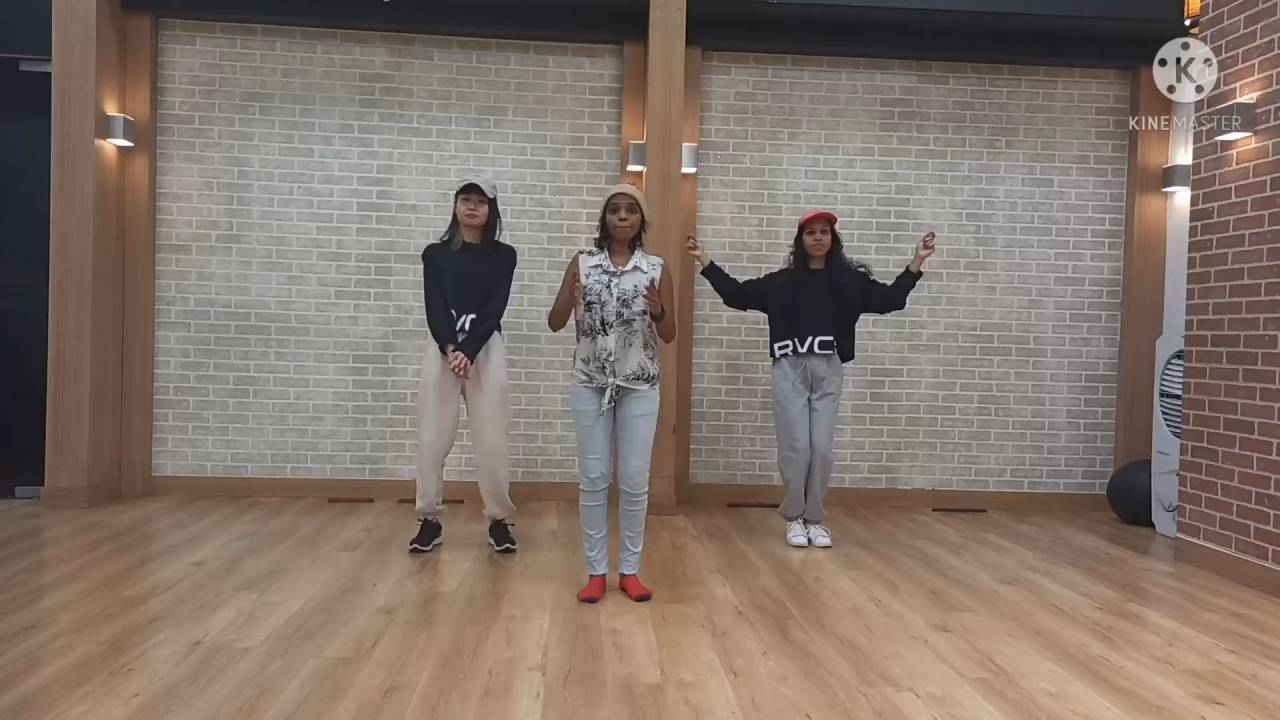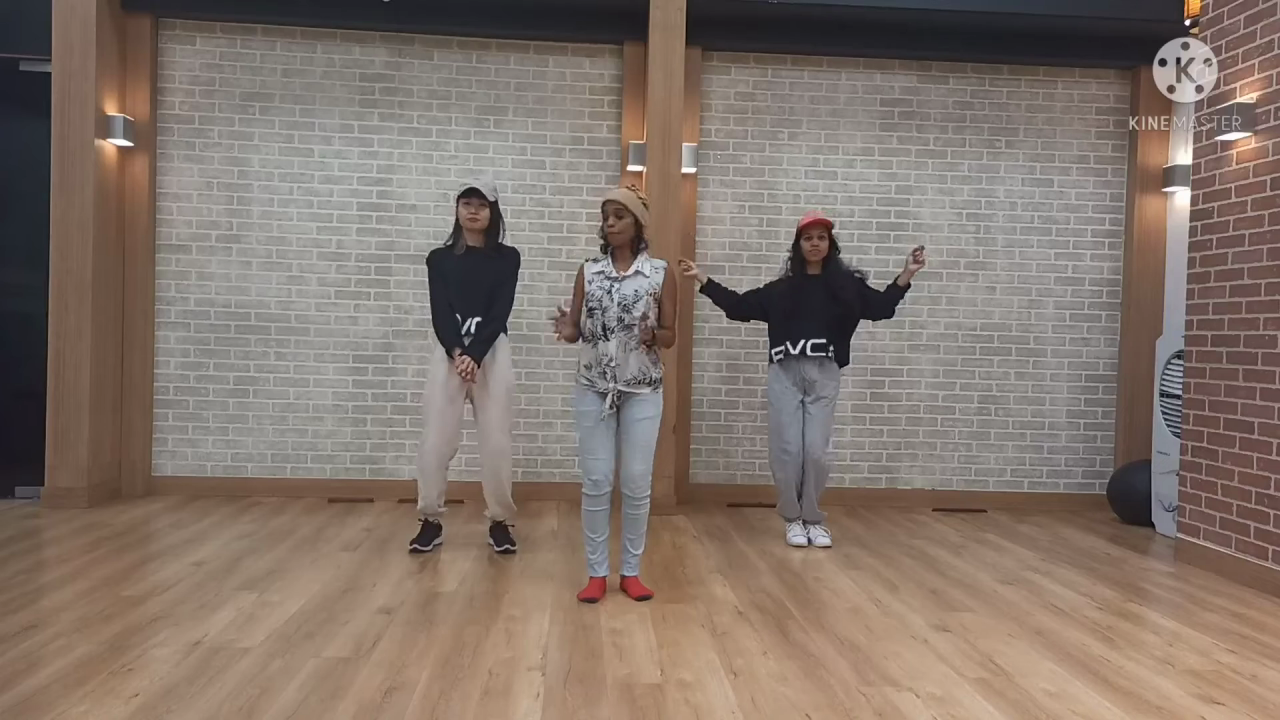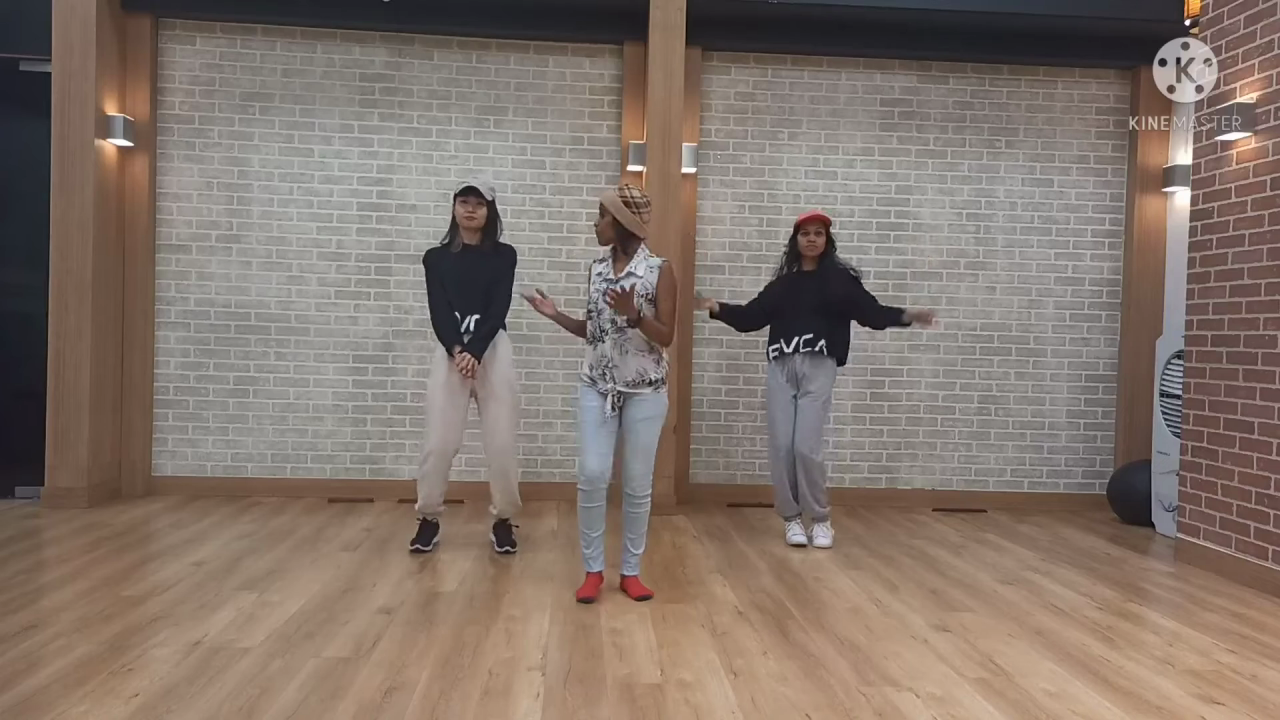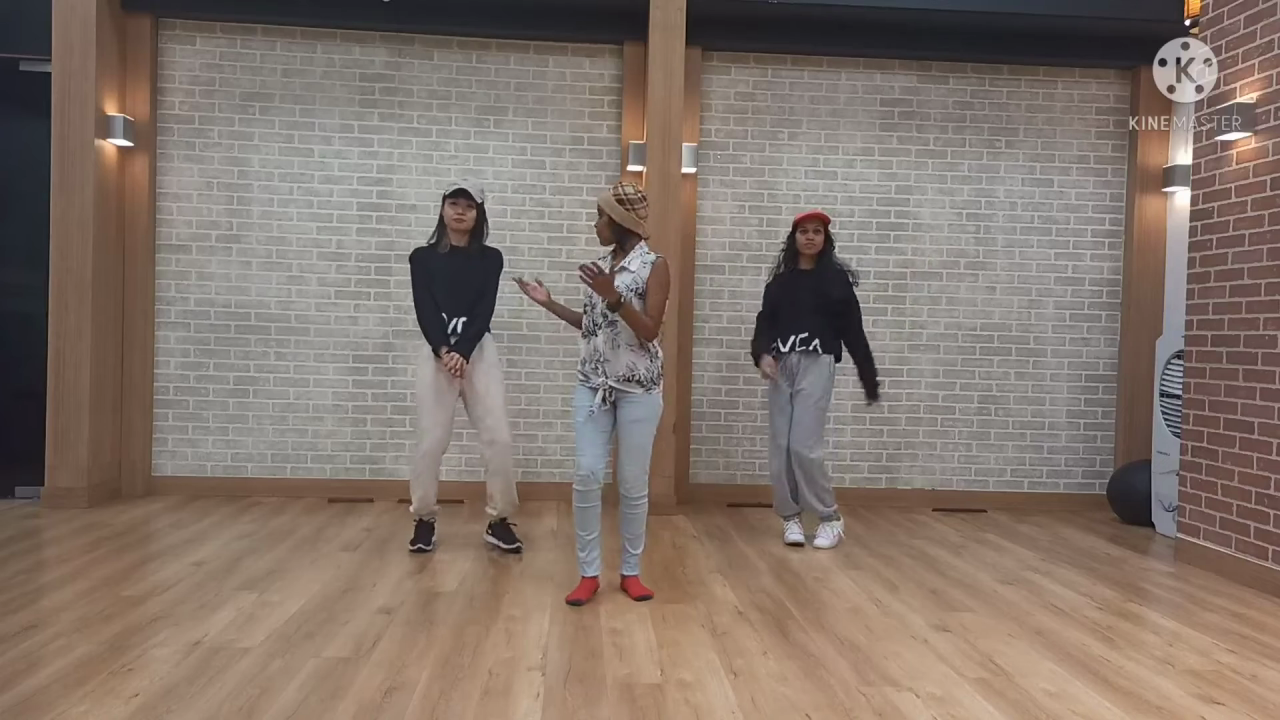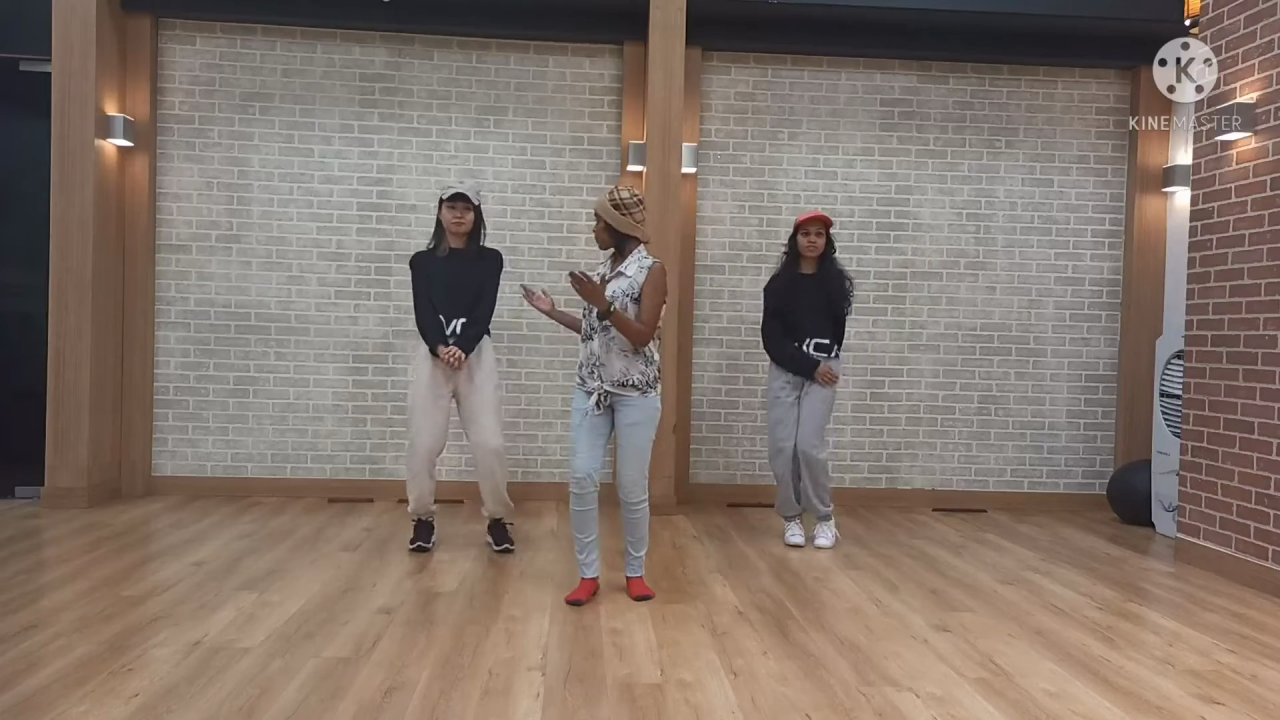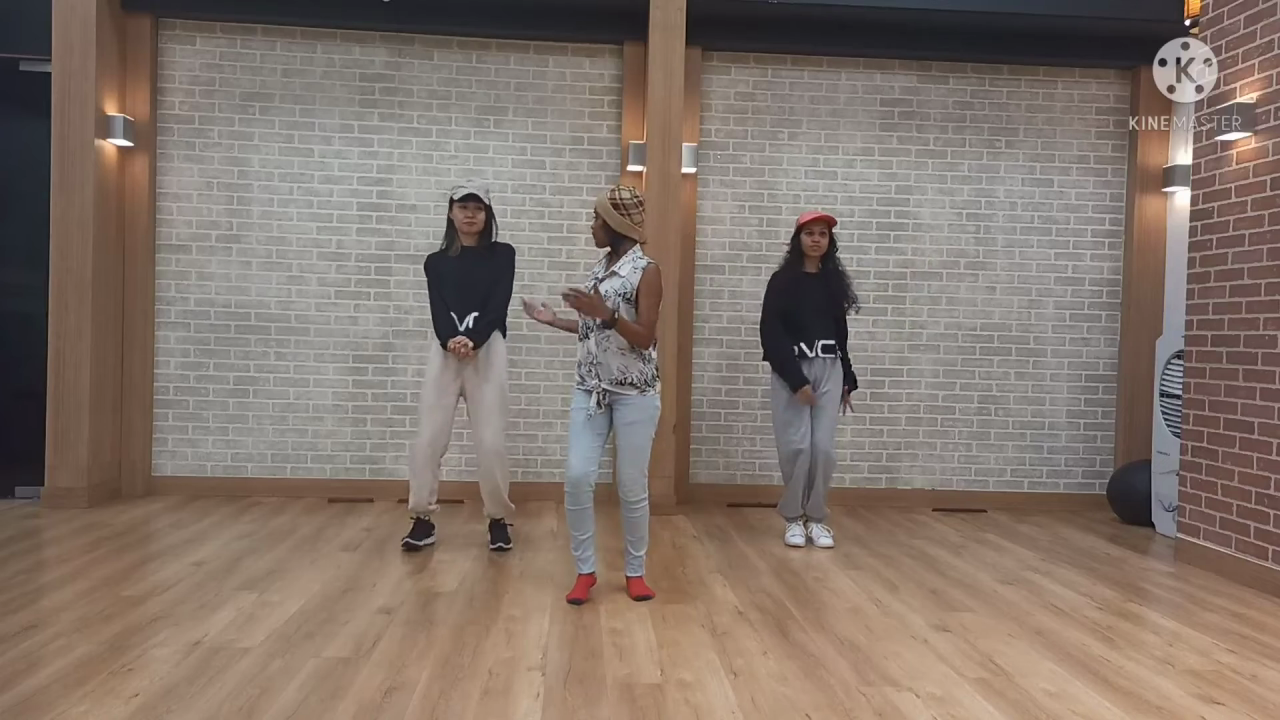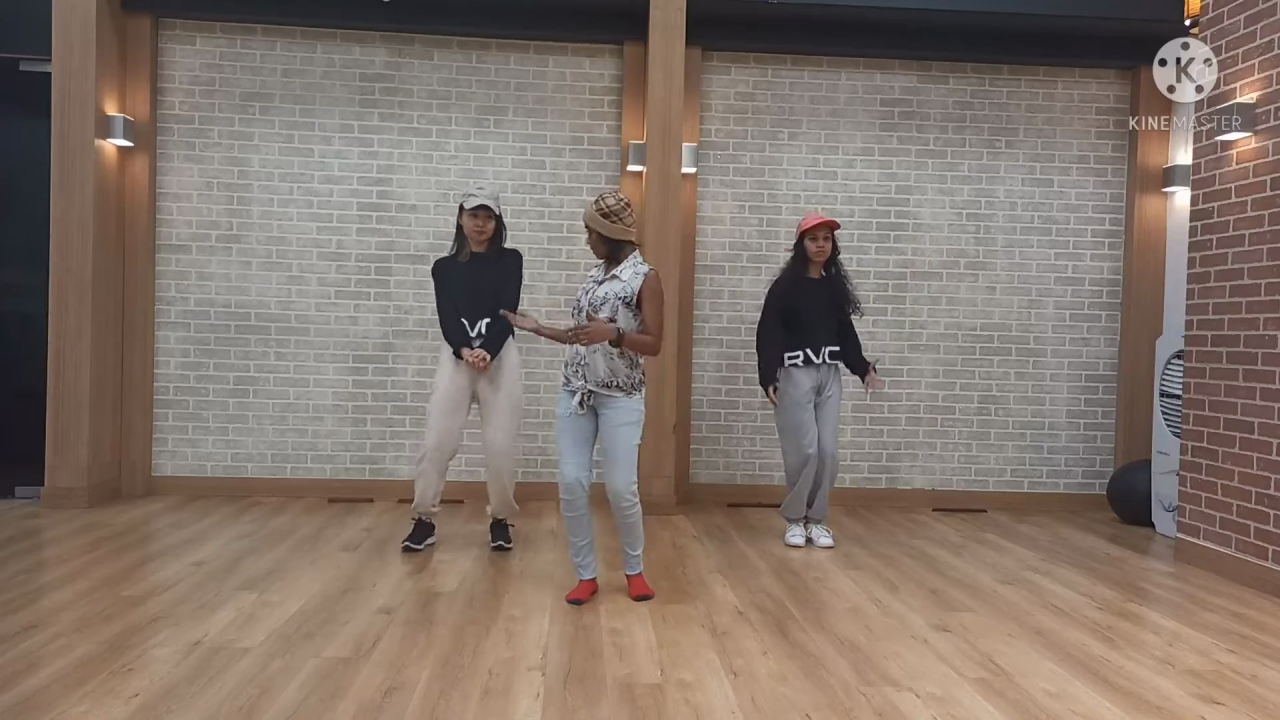
dt=0.2s
person 1, frame 1
left shoulder: (656, 269)
right shoulder: (582, 263)
left elbow: (669, 334)
right elbow: (554, 323)
left wrist: (656, 312)
right wrist: (568, 302)
left hip: (640, 385)
right hip: (591, 384)
left knee: (634, 479)
right knee: (593, 477)
left ankle: (629, 570)
right ankle: (596, 571)
person 1, frame 2
left shoulder: (659, 273)
right shoulder: (588, 271)
left elbow: (671, 337)
right elbow: (579, 329)
left wrist: (651, 337)
right wrist: (566, 330)
left hip: (642, 390)
right hip: (594, 388)
left knee: (637, 483)
right knee: (596, 481)
left ankle: (631, 571)
right ankle: (596, 572)
person 1, frame 3
left shoulder: (659, 270)
right shoulder: (598, 268)
left elbow: (666, 336)
left wrist: (633, 313)
right wrist: (554, 314)
left hip: (645, 390)
right hip: (598, 387)
left knee: (637, 483)
right knee: (592, 475)
left ankle: (631, 571)
right ankle: (593, 569)
person 1, frame 4
left shoulder: (654, 266)
right shoulder: (602, 266)
left elbow: (648, 330)
left wrist: (613, 297)
right wrist: (550, 304)
left hip: (639, 388)
right hip: (593, 384)
left knee: (633, 482)
right knee: (586, 476)
left ankle: (630, 571)
right ankle: (588, 573)
person 1, frame 5
left shoulder: (651, 271)
right shoulder: (604, 269)
left elbow: (641, 336)
left wrist: (602, 305)
right wrist: (552, 312)
left hip: (636, 393)
right hip: (590, 388)
left knee: (631, 487)
right knee: (582, 478)
left ankle: (635, 572)
right ankle: (589, 574)
person 1, frame 6
left shoulder: (645, 271)
right shoulder: (599, 269)
left elbow: (646, 336)
left wrist: (604, 313)
right wrist: (554, 319)
left hip: (635, 392)
right hip: (591, 389)
left knee: (631, 485)
right knee: (577, 476)
left ankle: (635, 571)
right ankle: (585, 570)
person 1, frame 7
left shoulder: (645, 278)
right shoulder: (595, 274)
left elbow: (654, 345)
left wrist: (614, 333)
right wrist: (536, 327)
left hip: (621, 397)
right hip: (576, 393)
left knee: (621, 489)
right knee: (571, 486)
left ankle: (634, 570)
right ankle: (586, 575)
person 2, frame 1
left shoulder: (503, 255)
right shoulder: (435, 254)
left elbow: (495, 309)
right elbow: (433, 308)
left wrist: (468, 351)
right wrist: (450, 349)
left hip: (486, 350)
right hip: (442, 349)
left knee: (492, 439)
right knee: (433, 439)
left ankle: (499, 521)
right ankle: (430, 521)
person 2, frame 2
left shoulder: (507, 258)
right shoulder: (439, 259)
left elbow: (501, 312)
right elbow: (439, 312)
left wrist: (475, 355)
right wrist: (457, 352)
left hip: (492, 353)
right hip: (448, 352)
left knee: (497, 443)
right knee: (435, 442)
left ankle: (499, 522)
right ankle: (430, 521)
person 2, frame 3
left shoulder: (504, 255)
right shoulder: (436, 257)
left elbow: (498, 308)
right elbow: (438, 310)
left wrist: (473, 351)
right wrist: (456, 351)
left hip: (492, 350)
right hip: (449, 350)
left knee: (501, 439)
right knee: (439, 440)
left ankle: (502, 521)
right ankle: (428, 520)
person 2, frame 4
left shoulder: (490, 258)
right shoulder: (423, 257)
left elbow: (484, 310)
right elbow: (424, 311)
left wrist: (462, 352)
right wrist: (443, 351)
left hip: (479, 351)
right hip: (435, 352)
left knee: (497, 437)
right knee: (430, 441)
left ankle: (499, 521)
right ankle: (424, 521)
person 2, frame 5
left shoulder: (490, 260)
right shoulder: (423, 261)
left elbow: (485, 310)
right elbow: (422, 312)
left wrist: (461, 348)
right wrist: (441, 348)
left hip: (477, 353)
right hip: (432, 353)
left knee: (489, 442)
right knee: (424, 442)
left ankle: (497, 520)
right ankle: (423, 520)
person 2, frame 6
left shoulder: (502, 255)
right shoulder: (436, 261)
left elbow: (498, 305)
right elbow: (437, 309)
left wrist: (472, 341)
right wrist: (451, 341)
left hip: (488, 349)
right hip: (444, 350)
left knee: (491, 441)
right knee: (429, 438)
left ankle: (498, 520)
right ankle: (423, 520)
person 2, frame 7
left shoulder: (511, 260)
right shoulder: (445, 267)
left elbow: (508, 310)
right elbow: (447, 316)
left wrist: (489, 351)
right wrist: (466, 352)
left hip: (500, 356)
right hip: (456, 356)
left knee: (501, 444)
right knee: (437, 441)
left ankle: (499, 520)
right ankle: (423, 520)
person 3, frame 1
left shoulder: (849, 279)
right shoulder: (784, 281)
left elbow: (887, 300)
right elbow: (739, 295)
left wrist: (915, 266)
right wrist: (707, 264)
left hip: (829, 370)
right hip: (790, 369)
left knee: (822, 448)
right knee: (795, 447)
left ankle: (815, 519)
right ankle: (794, 518)
person 3, frame 2
left shoulder: (846, 284)
right shoulder: (783, 288)
left elbow: (878, 307)
right elbow: (742, 307)
left wrist: (905, 277)
right wrist: (705, 282)
left hip: (824, 373)
right hip: (784, 373)
left knee: (815, 451)
right knee: (786, 450)
left ankle: (814, 520)
right ankle: (793, 518)
person 3, frame 3
left shoulder: (840, 280)
right shoulder: (782, 284)
left elbow: (869, 312)
right elbow: (754, 315)
left wrist: (906, 317)
right wrist: (718, 309)
left hip: (819, 367)
right hip: (781, 368)
left knee: (806, 447)
right knee: (781, 446)
left ankle: (820, 518)
right ankle: (792, 517)
person 3, frame 4
left shoulder: (836, 279)
right shoulder: (779, 282)
left elbow: (852, 332)
right elbow: (765, 324)
left wrist: (869, 381)
right wrist: (762, 355)
left hip: (818, 366)
right hip: (783, 367)
left knee: (805, 447)
right knee: (781, 447)
left ankle: (830, 517)
right ankle: (791, 517)
person 3, frame 5
left shoulder: (834, 282)
right shoulder: (780, 283)
left elbow: (837, 331)
right elbow: (772, 335)
left wrist: (826, 365)
right wrist: (808, 367)
left hip: (824, 368)
right hip: (785, 371)
left knee: (809, 447)
right knee: (782, 446)
left ankle: (825, 518)
right ankle: (792, 517)
person 3, frame 6
left shoulder: (834, 282)
right shoulder: (782, 281)
left elbow: (839, 333)
right elbow: (772, 334)
left wrist: (848, 381)
right wrist: (796, 381)
left hip: (828, 371)
right hip: (790, 371)
left knee: (823, 449)
right knee: (796, 446)
left ankle: (815, 518)
right ankle: (793, 518)
person 3, frame 7
left shoulder: (836, 287)
right shoulder: (785, 286)
left elbow: (845, 335)
right elbow: (769, 334)
left wrist: (864, 368)
right wrist: (769, 379)
left hip: (830, 375)
right hip: (794, 373)
left knee: (828, 452)
right knee: (804, 450)
left ankle: (815, 519)
right ankle: (794, 519)
